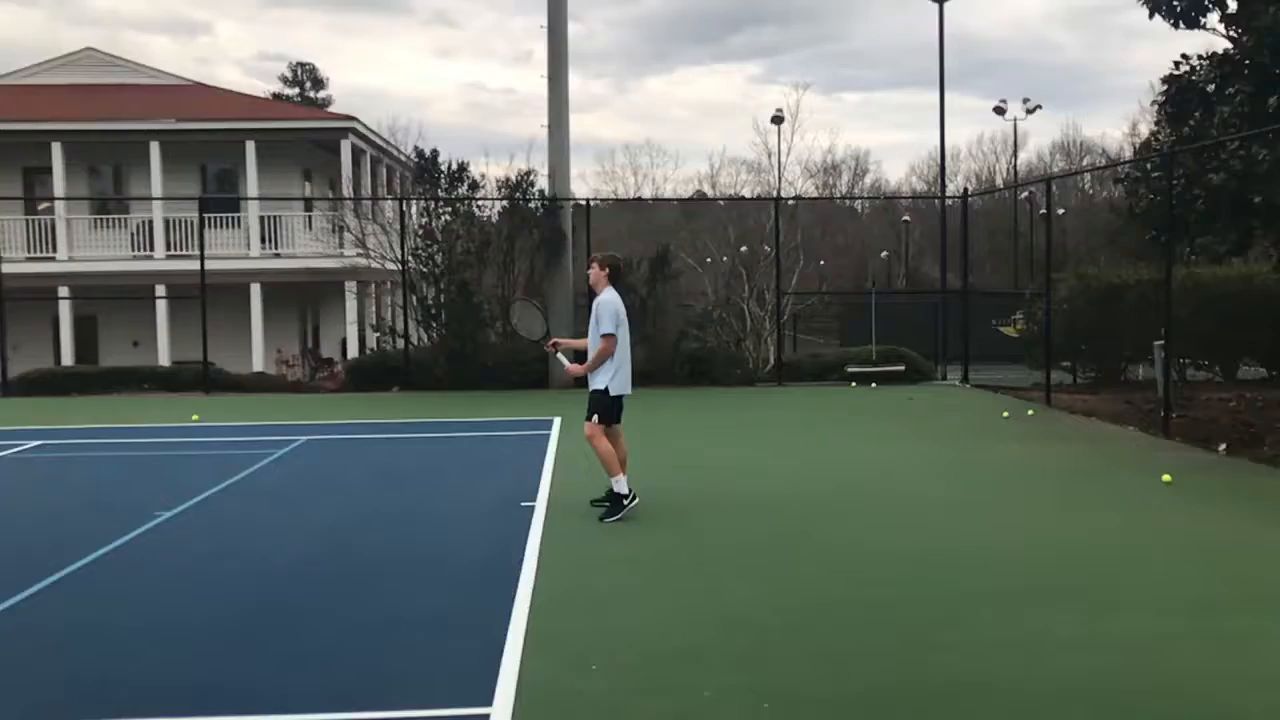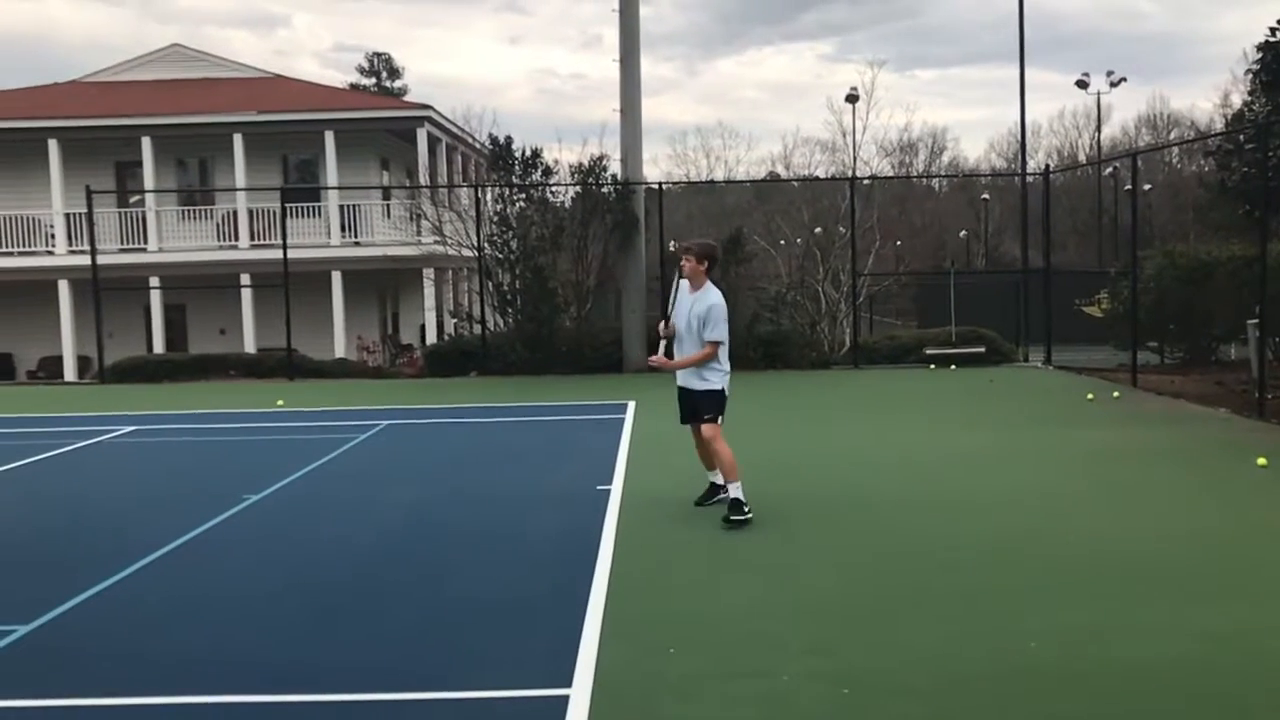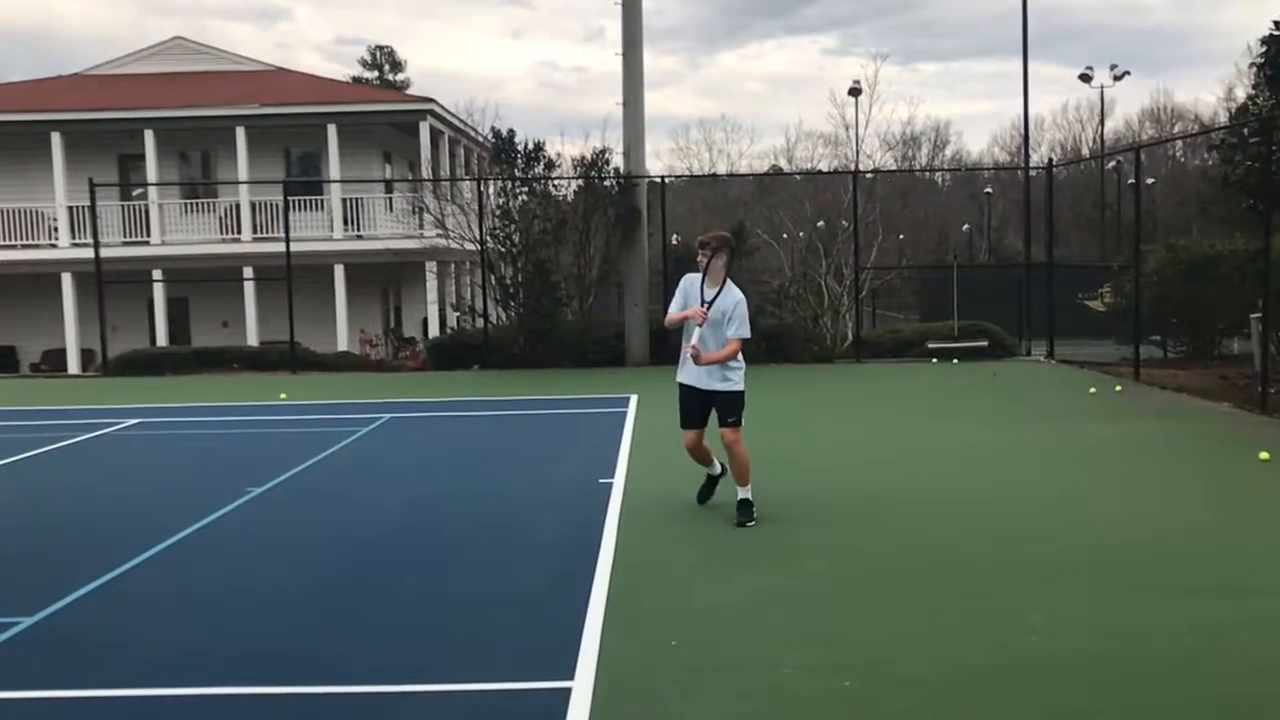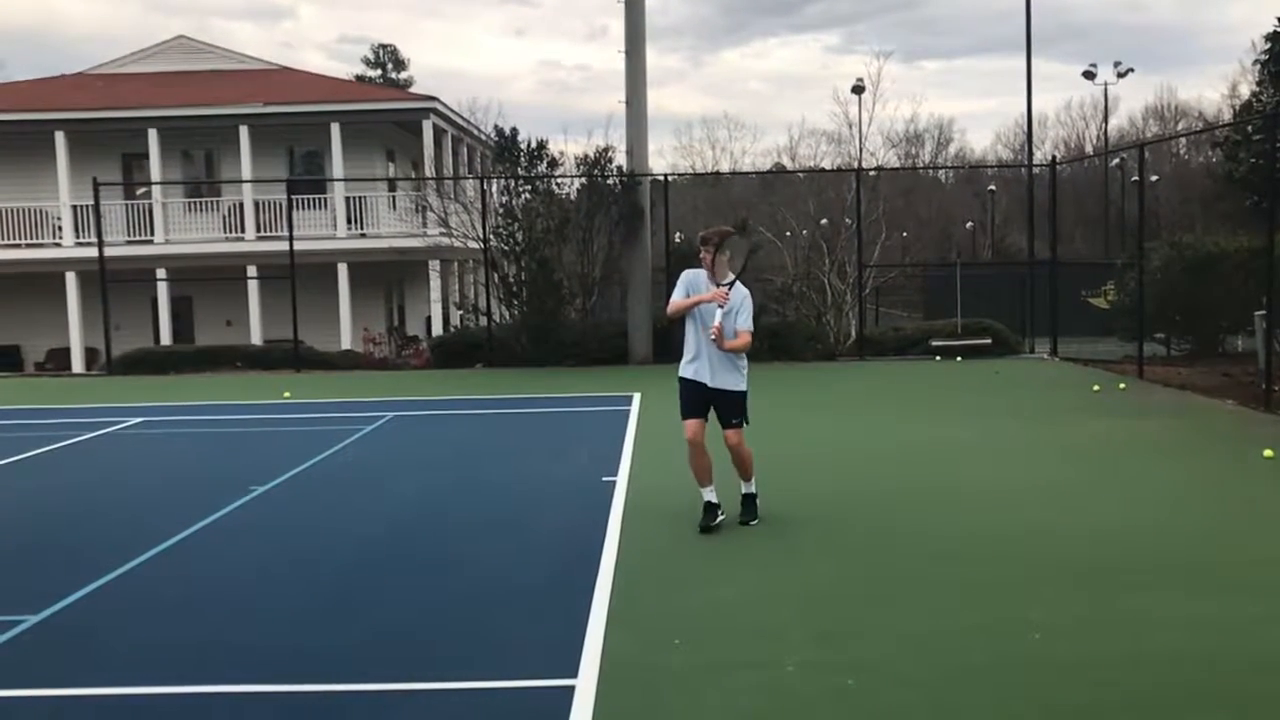
dt=1s
person 1, frame 1
left shoulder: (606, 301)
right shoulder: (605, 300)
left elbow: (608, 346)
left wrist: (583, 369)
right wrist: (565, 343)
left hip: (607, 382)
right hip: (610, 381)
left knee: (593, 433)
right knee: (612, 433)
left ankle: (624, 493)
right ankle: (619, 490)
person 1, frame 2
left shoulder: (714, 302)
right shoulder: (680, 288)
left elbow: (710, 350)
left wrist: (674, 365)
right wrist: (666, 328)
left hip: (710, 380)
right hip: (686, 380)
left knee: (712, 435)
right knee: (698, 434)
left ankle: (738, 501)
right ankle: (717, 483)
person 1, frame 3
left shoulder: (735, 298)
right shoulder: (688, 282)
left elbow: (734, 347)
right elbow: (668, 322)
left wrist: (705, 359)
right wrist: (688, 313)
left hip: (727, 381)
right hip: (691, 379)
left knee: (731, 439)
right knee: (691, 442)
left ankle: (745, 500)
right ankle: (715, 471)
person 1, frame 4
left shoulder: (741, 294)
right shoulder: (690, 278)
left elbow: (745, 341)
right elbow: (672, 310)
left wrist: (724, 345)
right wrist: (704, 297)
left hip: (730, 379)
right hip: (693, 374)
left knee: (735, 442)
right knee: (693, 437)
left ankle: (749, 495)
right ankle: (711, 505)
